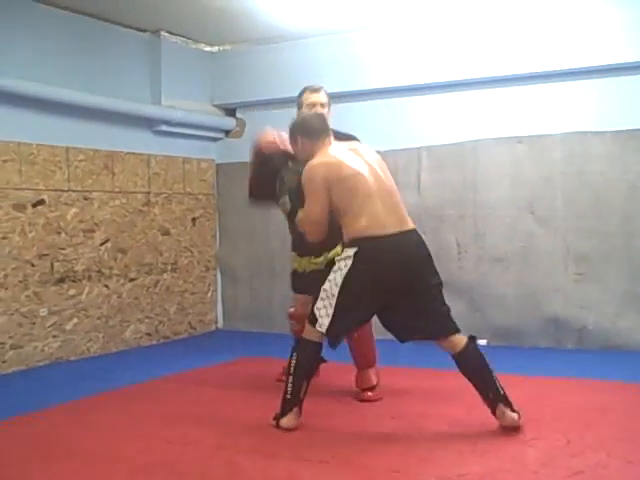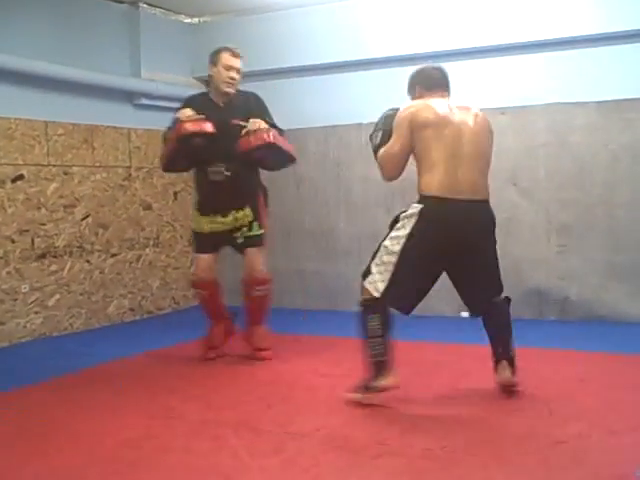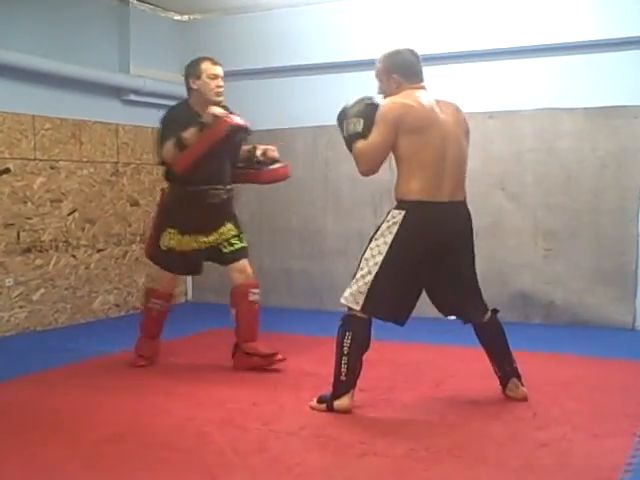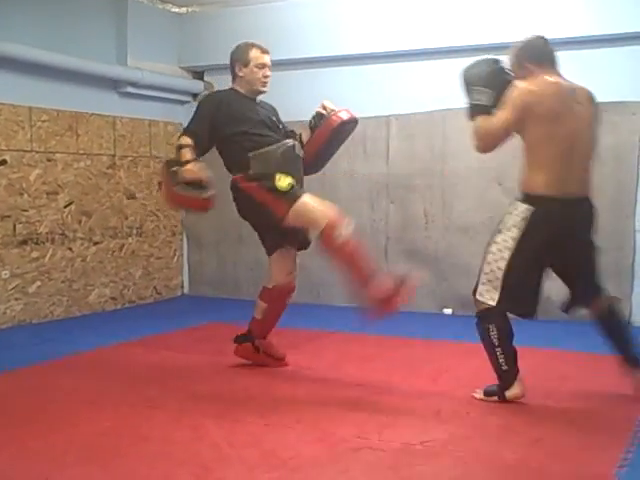
dt=0.7s
person 1, frame 1
left shoulder: (317, 168)
right shoulder: (362, 148)
left elbow: (314, 232)
left wrist: (296, 207)
left hip: (368, 253)
right hip: (410, 246)
left knee: (314, 330)
right knee: (447, 332)
left ankle: (290, 411)
right ankle: (503, 407)
person 1, frame 2
left shoulder: (413, 112)
right shoulder: (481, 118)
left elbow: (389, 170)
left wrist: (381, 140)
left hip: (434, 215)
right hip: (478, 215)
left knee: (374, 289)
right knee: (491, 298)
left ankle: (379, 371)
right ankle: (505, 366)
person 1, frame 3
left shoulder: (394, 108)
right shoulder: (454, 112)
left elbow: (367, 164)
left wrist: (353, 129)
left hip: (414, 219)
right hip: (456, 217)
left knee: (360, 305)
right knee: (474, 306)
left ankle: (342, 393)
right ankle: (512, 381)
person 1, frame 4
left shoulder: (526, 93)
right shoulder: (586, 99)
left elbow: (483, 141)
left wrist: (480, 97)
left hip: (538, 212)
right hip: (579, 208)
left knee: (489, 301)
right knee: (594, 296)
left ankle: (508, 384)
person 2, frame 1
left shoulder: (347, 144)
right shoulder: (287, 151)
right elbow: (261, 192)
right wrist: (263, 158)
left hip: (341, 240)
right hip: (305, 243)
right knee: (301, 311)
left ankle: (367, 374)
person 2, frame 2
left shoulder: (251, 102)
right shoulder: (193, 106)
left wrist: (266, 130)
right wrist: (178, 127)
left hip: (246, 197)
right hip: (210, 201)
left knee: (255, 267)
right knee: (202, 272)
left ankle: (255, 329)
right ankle: (219, 326)
person 2, frame 3
left shoulder: (224, 113)
right shoulder: (178, 114)
right elbow: (168, 154)
left wrist: (256, 153)
right wrist: (204, 125)
left hip: (219, 212)
right hip: (181, 212)
left knee: (245, 278)
right knee: (163, 283)
left ankle: (248, 347)
right ankle: (148, 342)
person 2, frame 4
left shoulder: (266, 110)
right shoulder: (218, 102)
left elbow: (294, 144)
right elbow: (188, 140)
right wrist: (188, 164)
left hip: (278, 188)
right hip: (259, 185)
left knee: (283, 279)
right knee: (326, 217)
left ankle: (252, 341)
right ankle: (375, 289)
